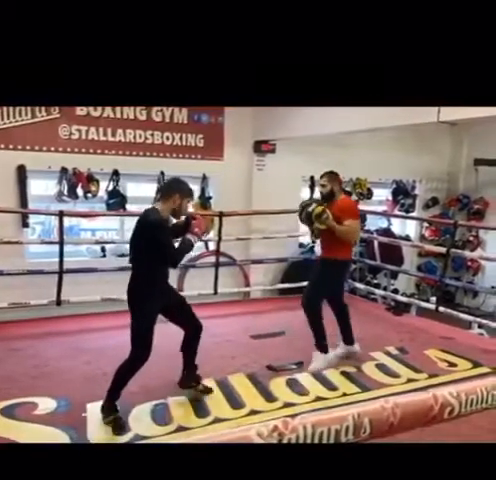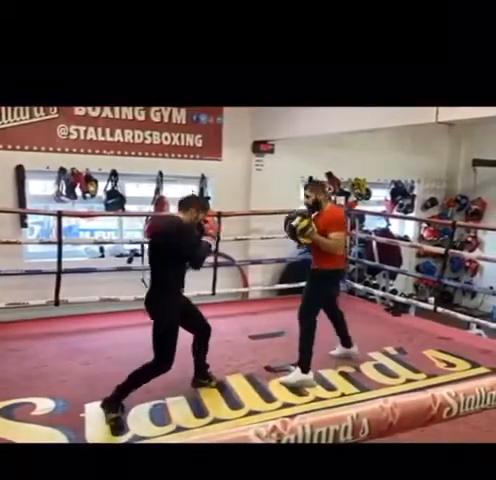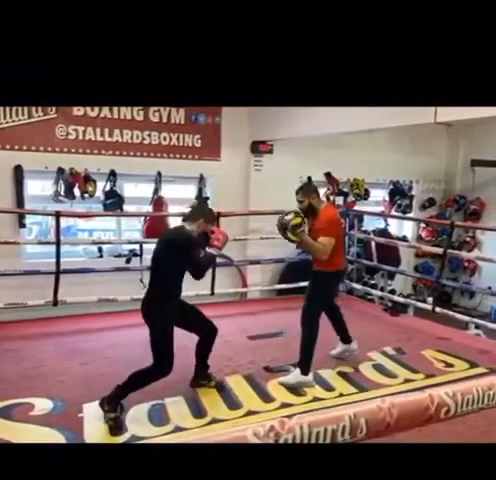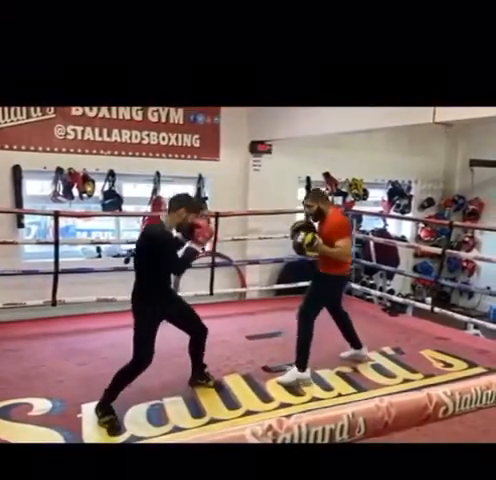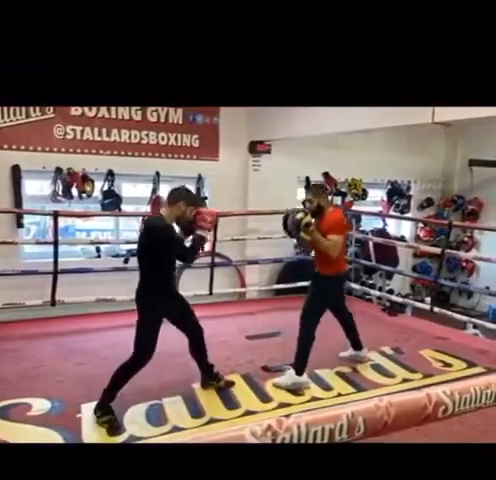
dt=0.3s
person 1, frame 1
left shoulder: (159, 219)
right shoulder: (152, 221)
left elbow: (170, 234)
right elbow: (173, 258)
left wrist: (187, 225)
right wrist: (193, 236)
left hip: (161, 288)
right hip: (143, 294)
left knee: (194, 326)
right knee: (140, 354)
left ankle: (189, 377)
right ankle: (109, 406)
person 1, frame 2
left shoulder: (165, 225)
right shoulder: (183, 228)
right elbow: (197, 261)
left wrist: (199, 234)
right wrist: (207, 238)
left hip: (170, 297)
right hip: (163, 301)
left knee: (203, 329)
right knee: (162, 361)
left ankle: (201, 375)
right ankle: (114, 402)
person 1, frame 3
left shoulder: (174, 235)
right shoulder: (185, 238)
left elbow: (192, 262)
right elbow: (198, 272)
left wrist: (206, 245)
right wrist: (214, 248)
left hip: (169, 302)
right hip: (158, 307)
left knee: (209, 330)
right knee: (163, 366)
left ankle: (201, 375)
right ankle: (112, 400)
person 1, frame 4
left shoulder: (163, 229)
right shoulder: (155, 234)
left elbow: (175, 245)
right elbow: (177, 268)
left wrist: (191, 234)
right wrist: (197, 244)
left hip: (165, 295)
right hip: (147, 302)
left knee: (199, 331)
right knee: (142, 359)
left ankle: (198, 375)
right ankle: (104, 405)
person 1, frame 5
left shoulder: (163, 223)
right shoulder: (157, 227)
left elbow: (176, 242)
right elbow: (186, 256)
left wrist: (193, 227)
right wrist: (202, 230)
left hip: (167, 292)
right hip: (151, 298)
left knee: (195, 332)
right knee: (142, 355)
left ankle: (209, 376)
right ankle: (103, 405)
person 2, frame 1
left shoulder: (346, 205)
right shoulder: (330, 205)
left elbow: (352, 236)
left wrist: (330, 224)
right wrist: (319, 223)
left hip: (336, 261)
right hip: (328, 259)
left knee: (309, 301)
right knee: (336, 301)
left ankle: (323, 352)
right ankle: (349, 344)
person 2, frame 2
left shoulder: (334, 215)
right shoulder: (320, 214)
left elbow: (337, 248)
left wrist: (313, 235)
right wrist: (306, 237)
left hip: (327, 272)
right hip: (324, 270)
left knee: (306, 315)
right knee: (331, 307)
left ankle: (304, 371)
right ankle: (348, 346)
person 2, frame 3
left shoulder: (327, 218)
right shoulder: (318, 213)
left elbow: (322, 253)
right elbow: (314, 245)
left wrist: (301, 236)
right wrist: (300, 237)
left hip: (328, 272)
right hip: (328, 270)
left knee: (309, 316)
right knee: (328, 305)
left ankle: (303, 373)
right ankle: (347, 343)
person 2, frame 4
left shoulder: (337, 221)
right shoulder: (324, 220)
left elbow: (345, 255)
left wrist: (319, 247)
right wrist: (311, 245)
left hip: (332, 276)
right hip: (330, 274)
left knee: (305, 315)
right knee: (336, 311)
left ankle: (301, 370)
right ankle: (358, 349)
person 2, frame 5
left shoulder: (335, 219)
right shoulder: (322, 217)
left elbow: (333, 251)
right elbow: (317, 245)
left wrist: (313, 233)
right wrist: (306, 233)
left hip: (329, 276)
right hip: (332, 274)
left knee: (308, 319)
right knee: (340, 310)
left ankle: (298, 374)
right ankle: (358, 350)
